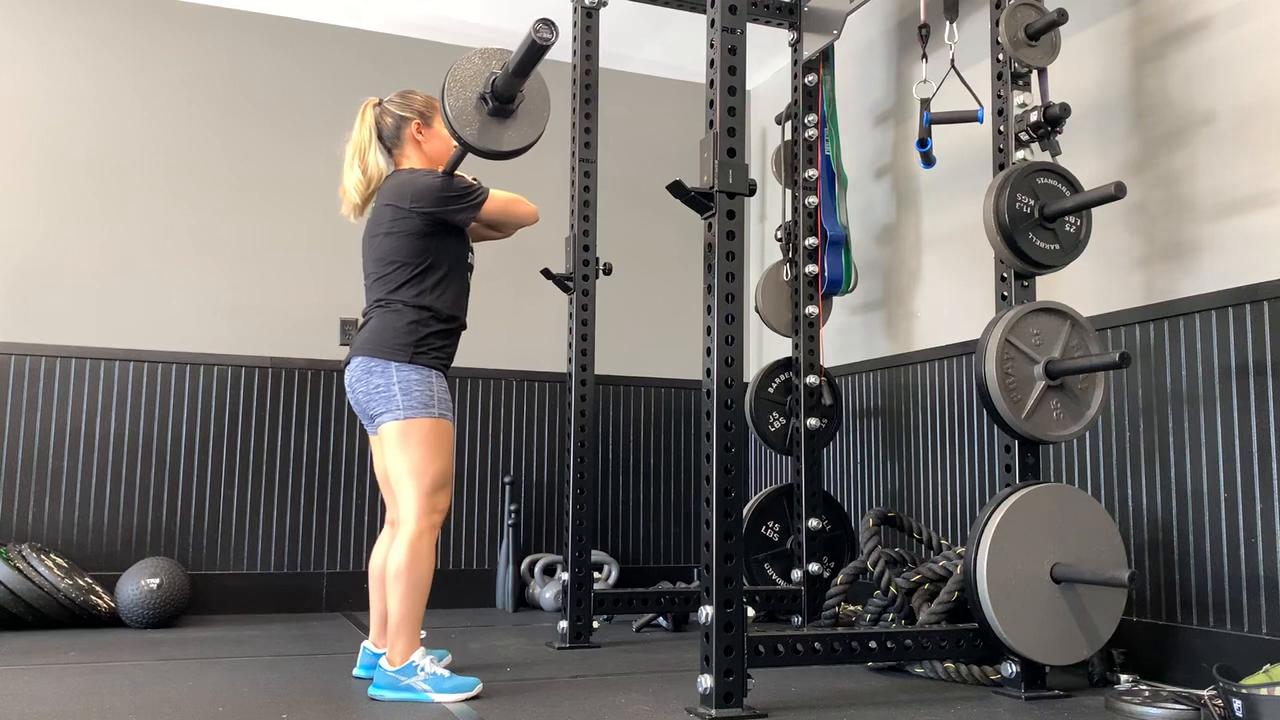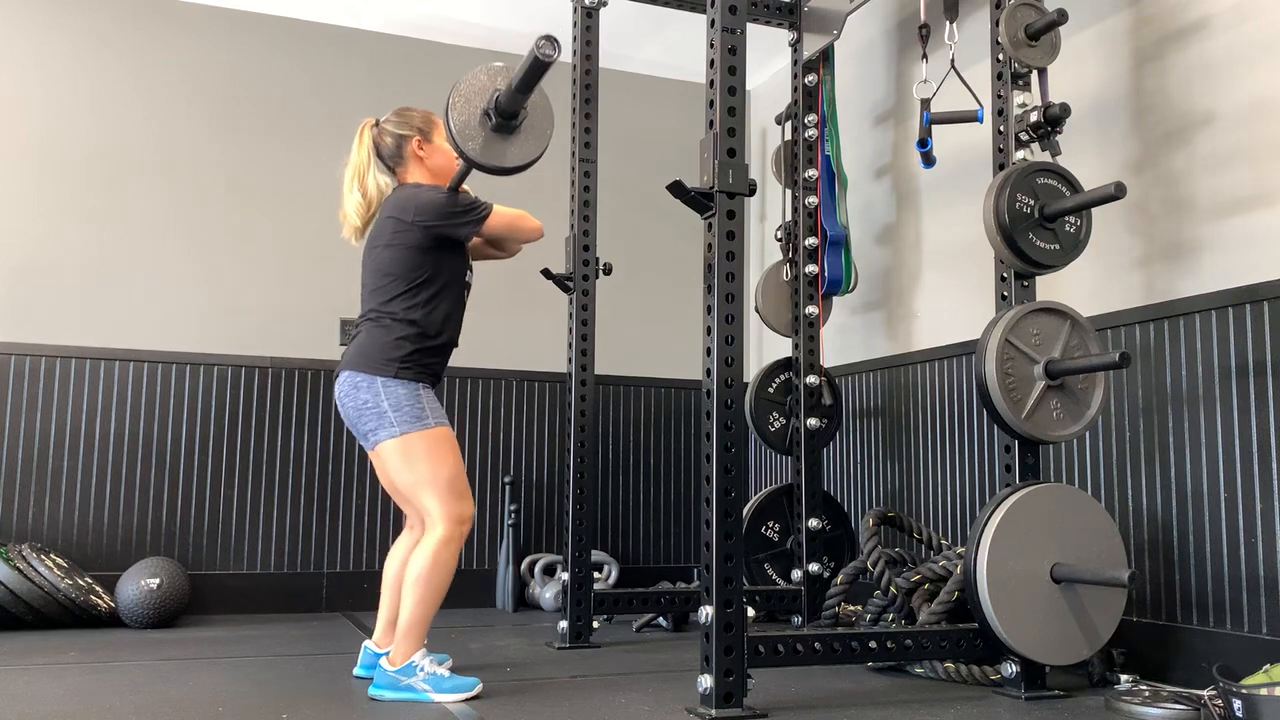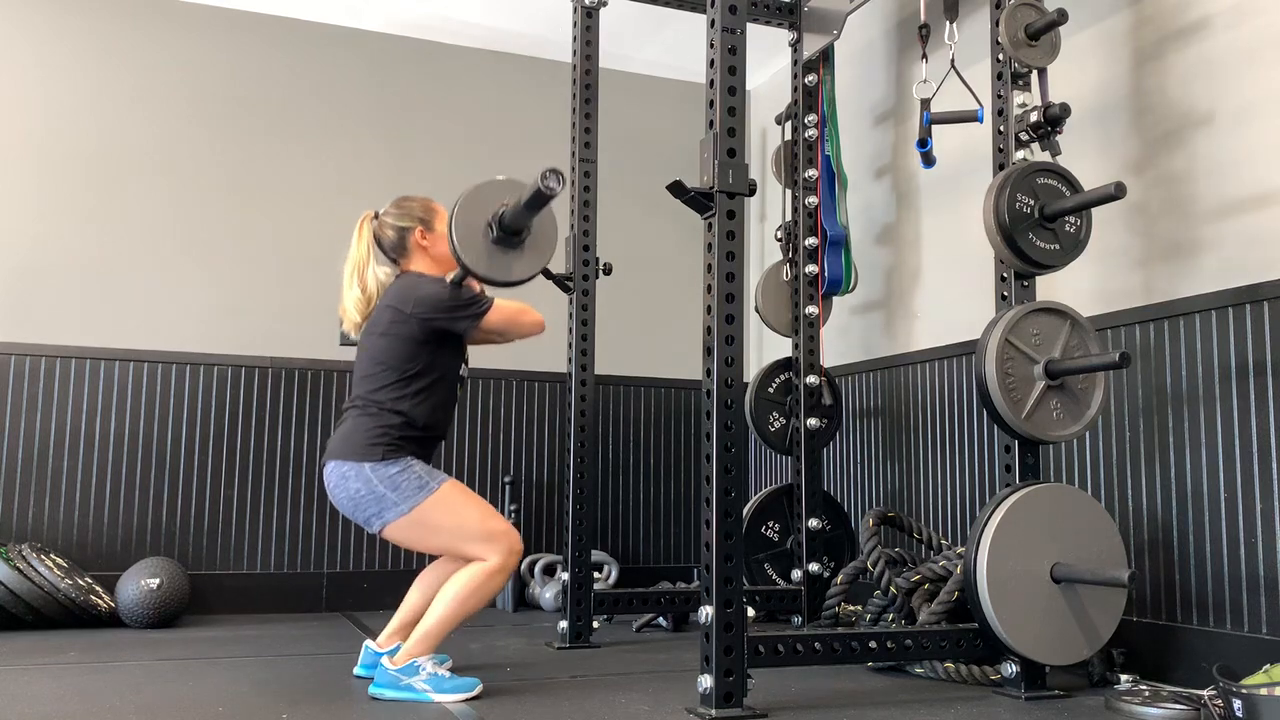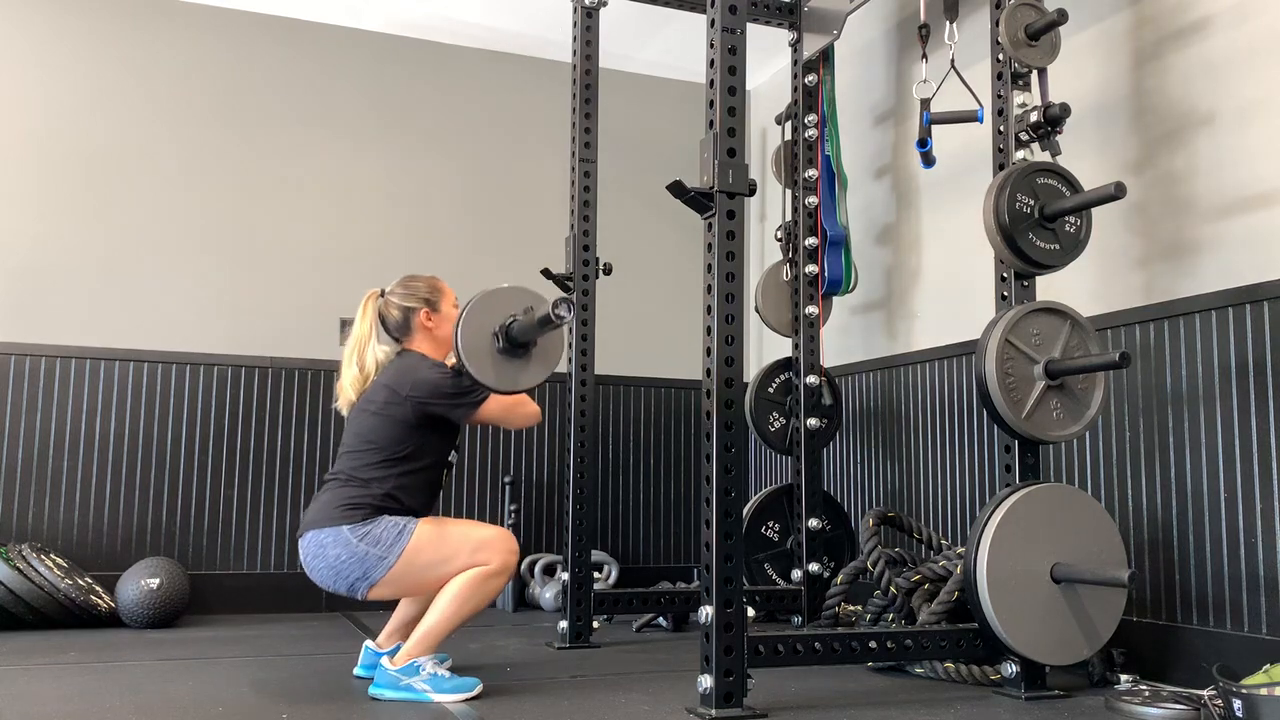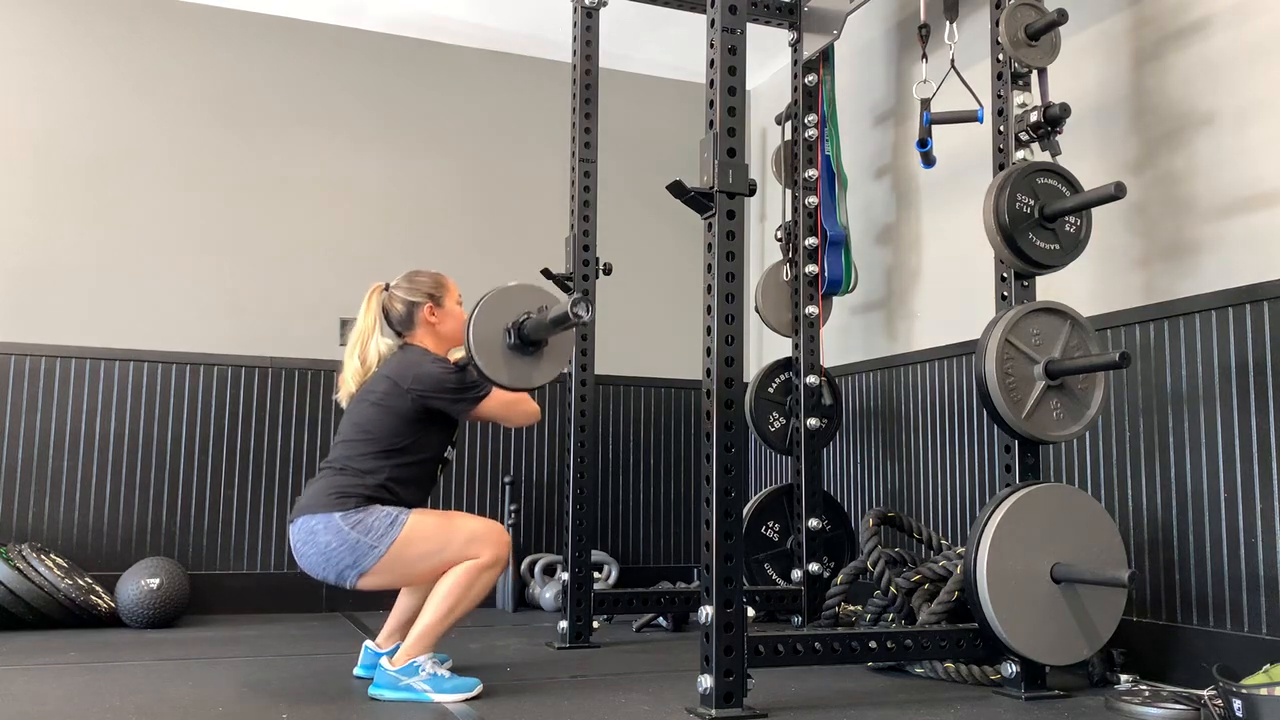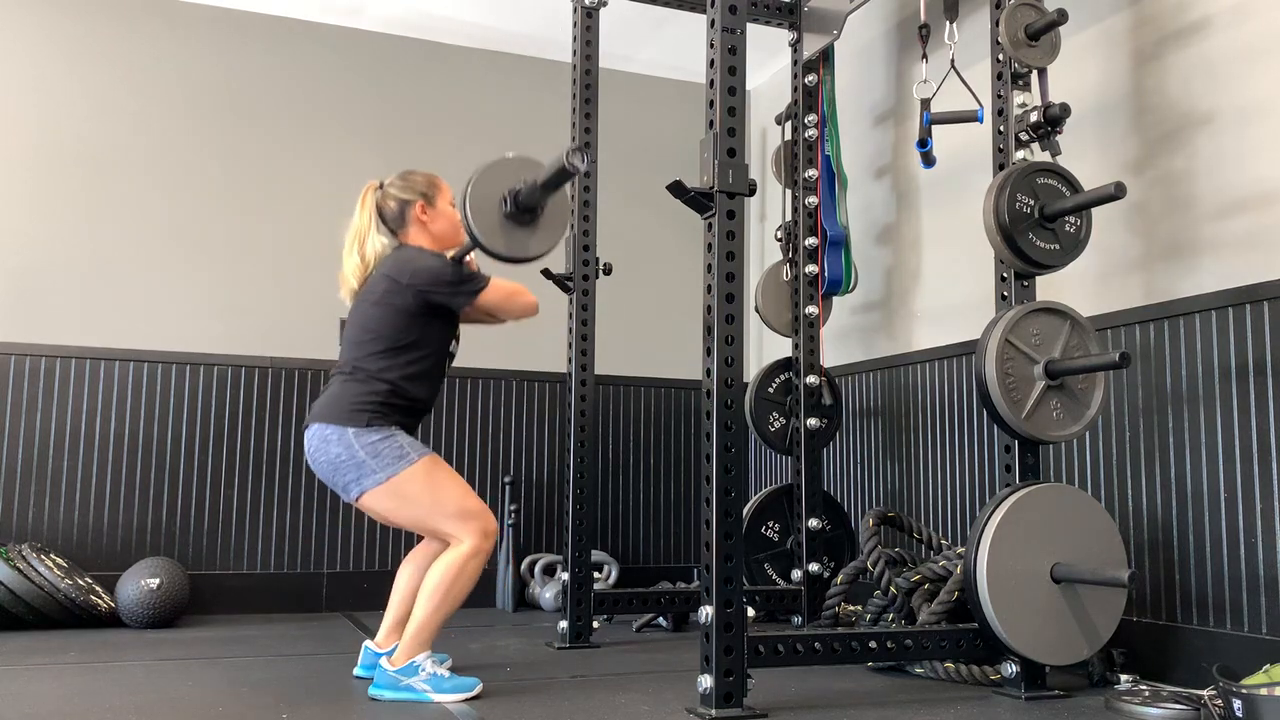
dt=0.5s
person 1, frame 1
left shoulder: (395, 198)
right shoulder: (425, 187)
left elbow: (475, 228)
right elbow: (525, 213)
left wrist: (473, 213)
right wrist: (478, 195)
left hip: (378, 367)
right hip: (402, 367)
left knee: (403, 518)
right knee: (423, 514)
left ankle: (379, 647)
right ankle: (400, 666)
person 1, frame 2
left shoulder: (404, 211)
right shoulder: (429, 203)
left elbow: (499, 247)
right elbow: (528, 229)
left wrist: (479, 235)
right wrist: (489, 225)
left hip: (370, 384)
right hip: (389, 383)
left knee: (425, 522)
right knee: (450, 518)
left ankle: (382, 647)
right ankle: (403, 666)
person 1, frame 3
left shoulder: (406, 297)
right shoulder: (429, 295)
left elbow: (497, 329)
right elbow: (529, 323)
left wrist: (472, 297)
right wrist: (480, 295)
left hip: (361, 464)
right hip: (376, 466)
left knee: (473, 547)
right knee: (501, 548)
left ankle: (385, 647)
right ankle: (406, 666)
person 1, frame 4
left shoulder: (405, 374)
right shoulder: (426, 378)
right elbow: (526, 412)
left wrist: (471, 373)
left hip: (337, 539)
right hip: (347, 540)
left knee: (466, 549)
right knee: (498, 551)
left ankle: (385, 648)
right ankle: (405, 666)
person 1, frame 5
left shoulder: (407, 369)
right shoulder: (428, 373)
right elbow: (524, 412)
left wrist: (473, 371)
left hip: (328, 528)
right hip: (339, 529)
left knee: (459, 547)
right knee: (490, 544)
left ankle: (385, 649)
right ankle: (405, 666)
person 1, frame 6
left shoulder: (405, 273)
right shoulder: (425, 268)
left elbow: (489, 311)
right elbow: (523, 304)
left wrist: (469, 280)
right wrist: (472, 275)
left hip: (344, 432)
right hip: (360, 432)
left knee: (448, 534)
right knee: (475, 531)
left ankle: (383, 649)
right ankle: (403, 666)
